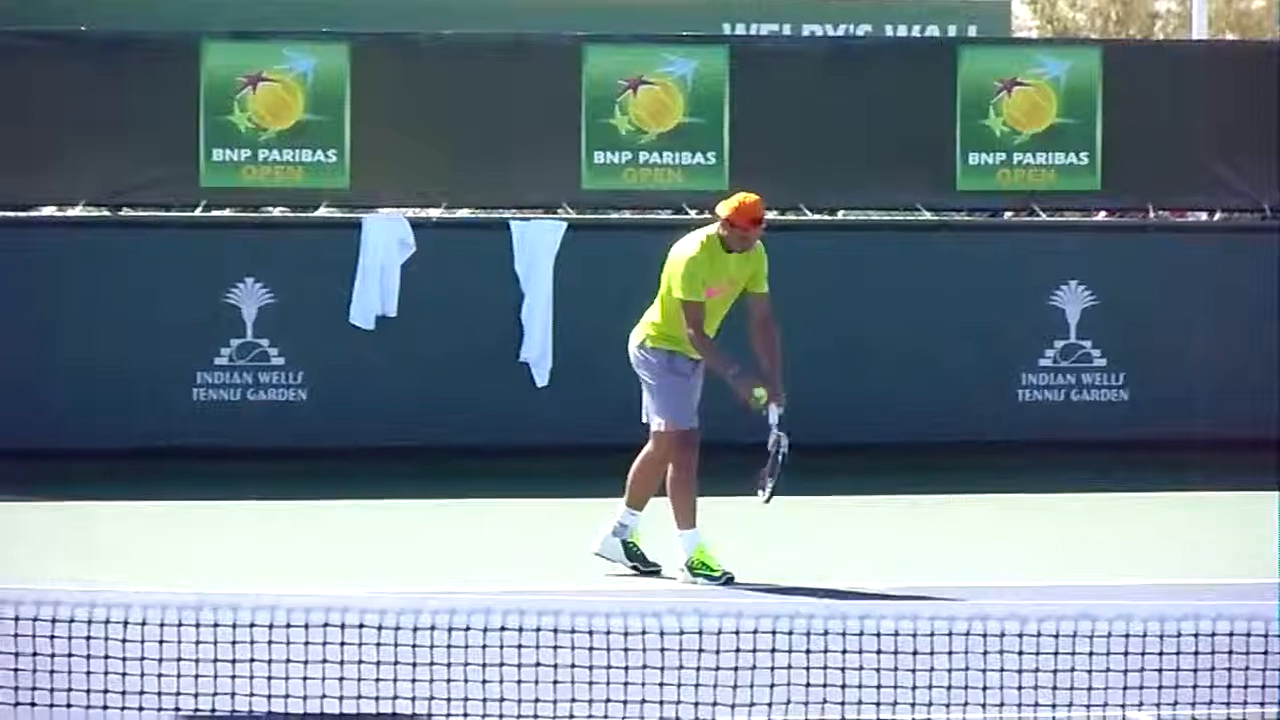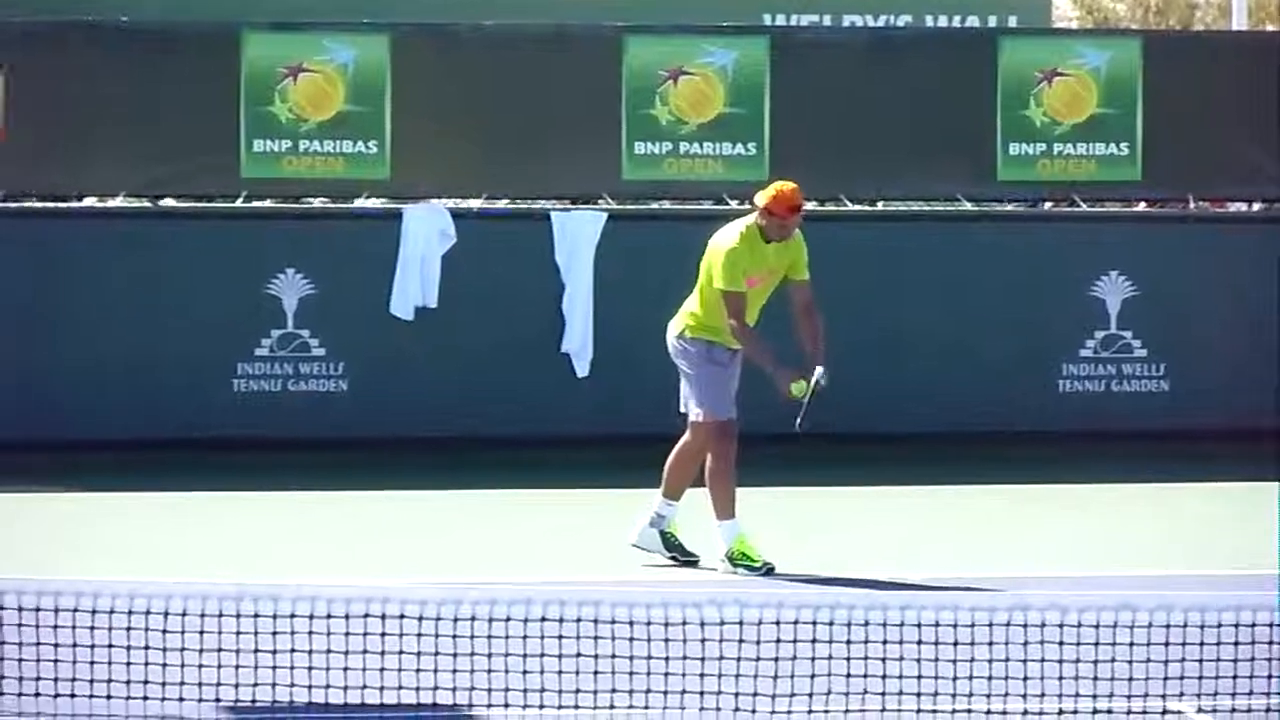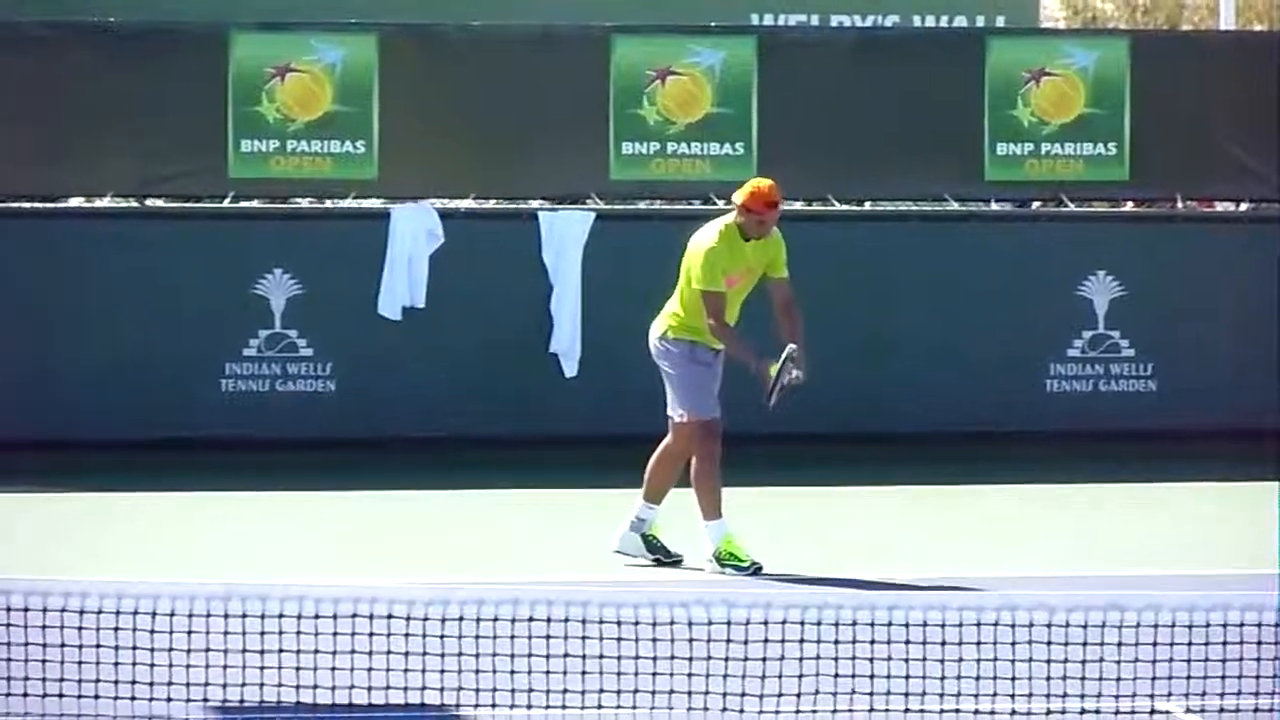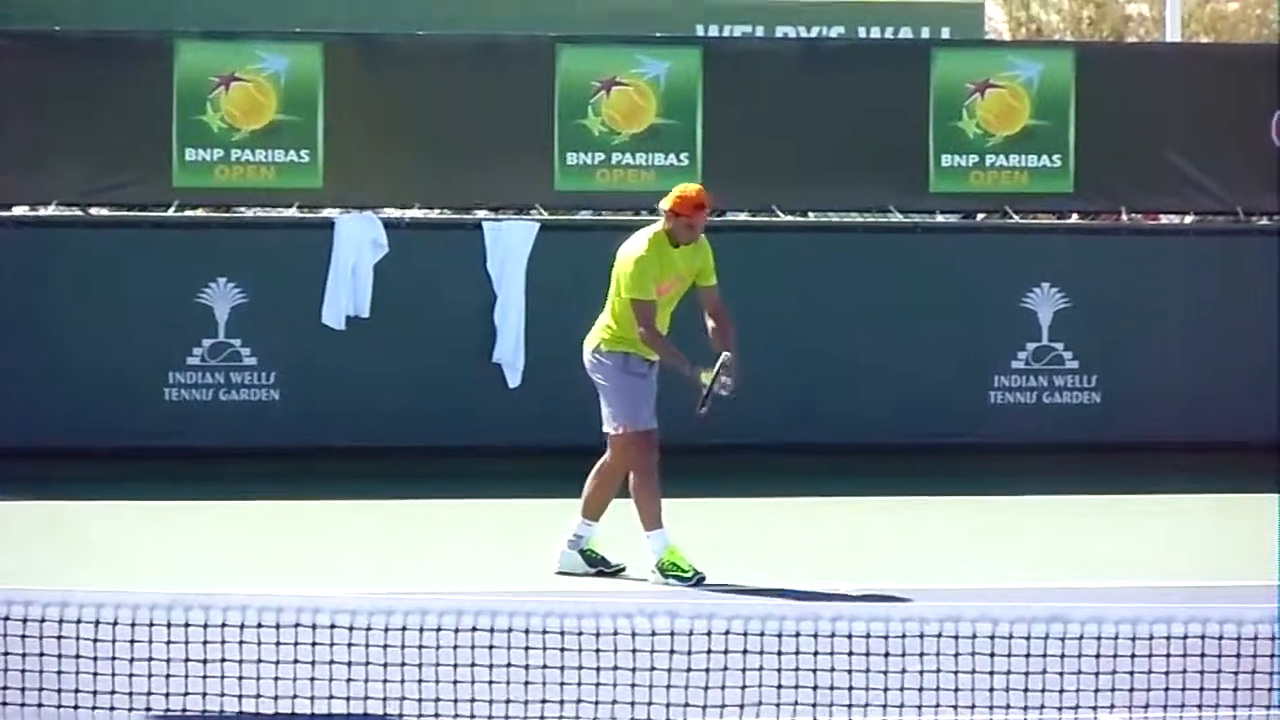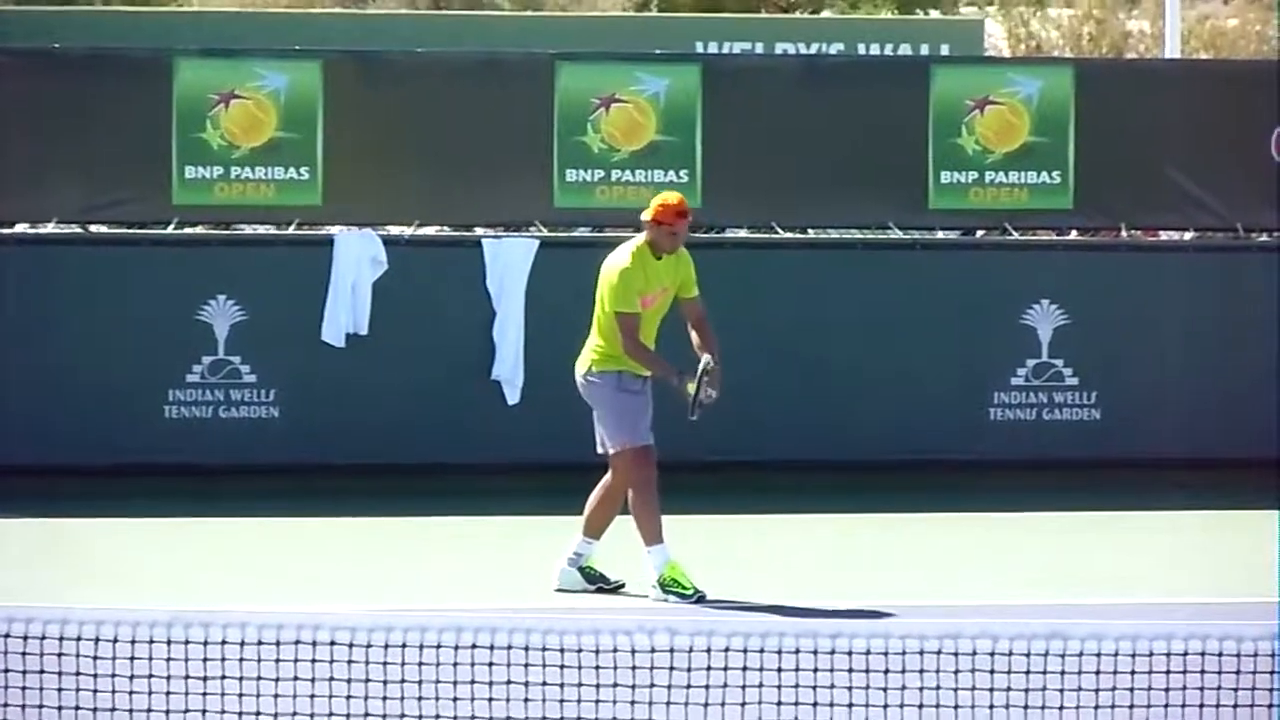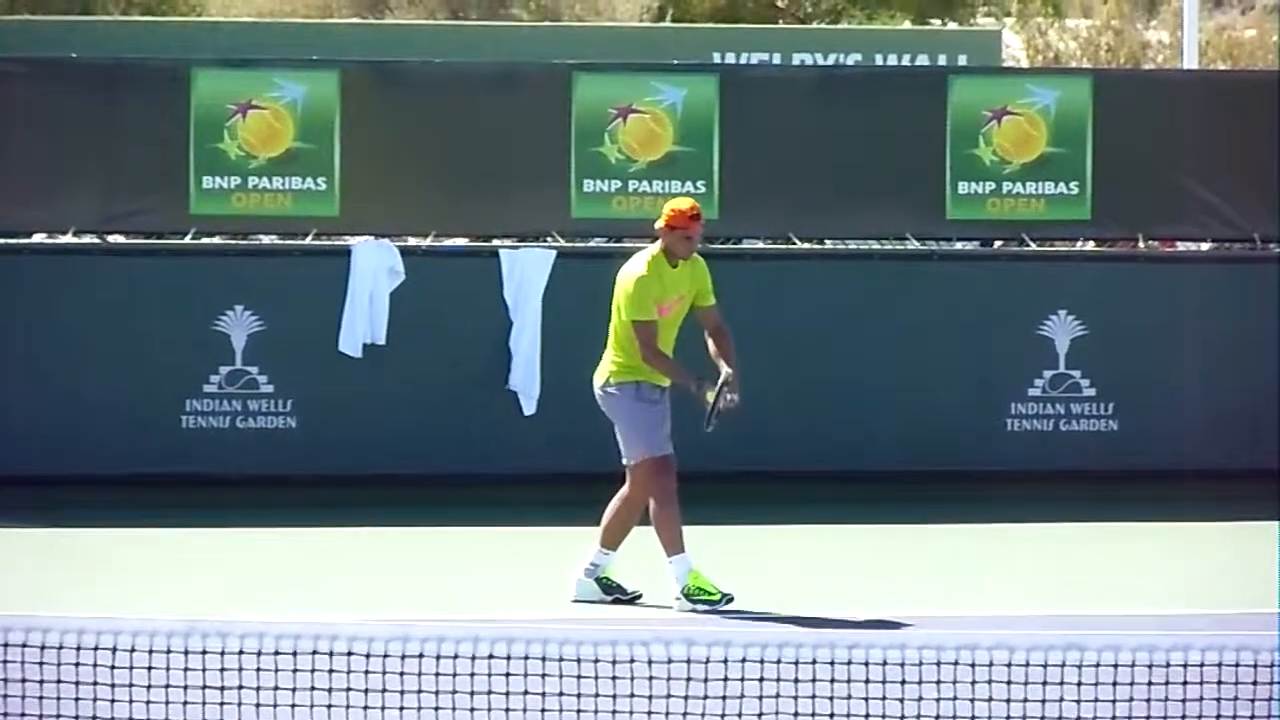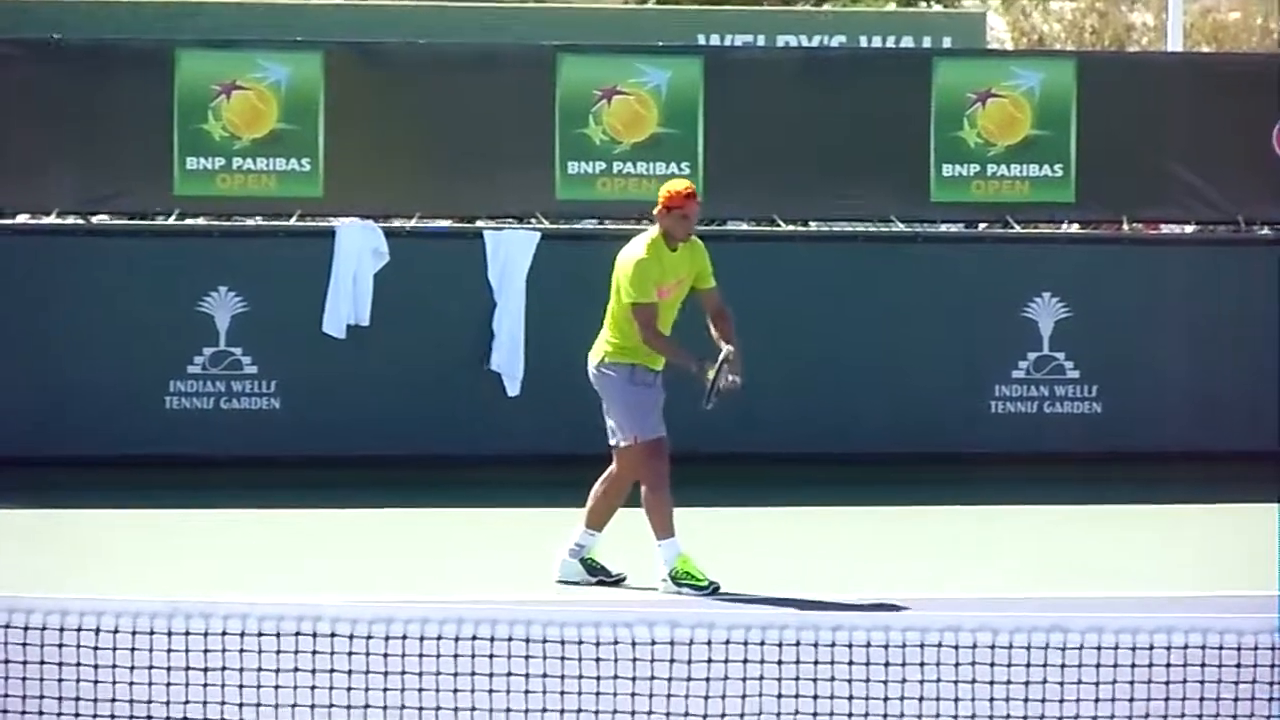
dt=0.2s
person 1, frame 1
left shoulder: (755, 254)
right shoulder: (691, 256)
left elbow: (762, 319)
right elbow: (694, 331)
left wrist: (773, 378)
right wrist: (735, 376)
left hip: (690, 354)
right hip: (660, 348)
left knee: (661, 446)
right knee: (683, 446)
left ankle: (618, 535)
right ankle: (692, 554)
person 1, frame 2
left shoulder: (793, 242)
right shoulder: (731, 247)
left elbow: (805, 306)
right elbow: (736, 321)
left wrist: (816, 361)
right wrist: (775, 370)
left hip: (727, 345)
right hip: (698, 338)
left knee: (699, 437)
right knee: (722, 438)
left ankle: (656, 526)
right ankle: (732, 545)
person 1, frame 3
left shoulder: (771, 240)
right shoulder: (710, 246)
left elbow: (784, 302)
right elbow: (715, 321)
left wrist: (796, 353)
right wrist: (757, 363)
left hip: (707, 345)
right hip: (680, 340)
left knee: (681, 440)
right knee: (706, 437)
left ankle: (637, 530)
right ankle: (719, 545)
person 1, frame 4
left shoulder: (699, 248)
right shoulder: (639, 255)
left elbow: (714, 309)
right elbow: (645, 329)
left wrist: (726, 357)
right wrist: (689, 369)
left hip: (641, 356)
right hip: (615, 353)
left knee: (620, 454)
right knee: (644, 449)
left ankle: (575, 546)
right ankle: (661, 556)
person 1, frame 5
left shoulder: (680, 260)
right shoulder: (623, 268)
left elbow: (696, 320)
right elbow: (630, 343)
left wrist: (710, 363)
right wrist: (677, 379)
left hip: (632, 374)
right hip: (608, 372)
left knee: (622, 474)
right knee: (642, 466)
left ankle: (575, 565)
right ankle: (662, 572)
person 1, frame 6
left shoulder: (696, 268)
right shoulder: (640, 276)
left elbow: (714, 328)
right elbow: (648, 351)
left wrist: (728, 371)
right wrist: (696, 385)
left hip: (651, 384)
right hip: (626, 383)
left knee: (640, 485)
right knee: (661, 478)
left ankle: (592, 576)
right ankle: (686, 582)
person 1, frame 7
left shoulder: (695, 251)
right shoulder: (639, 259)
left elbow: (716, 310)
right elbow: (649, 333)
left wrist: (729, 352)
right wrist: (695, 366)
left hip: (644, 367)
right hip: (620, 364)
left knee: (626, 466)
right knee: (654, 460)
left ankle: (576, 556)
right ankle: (674, 565)
